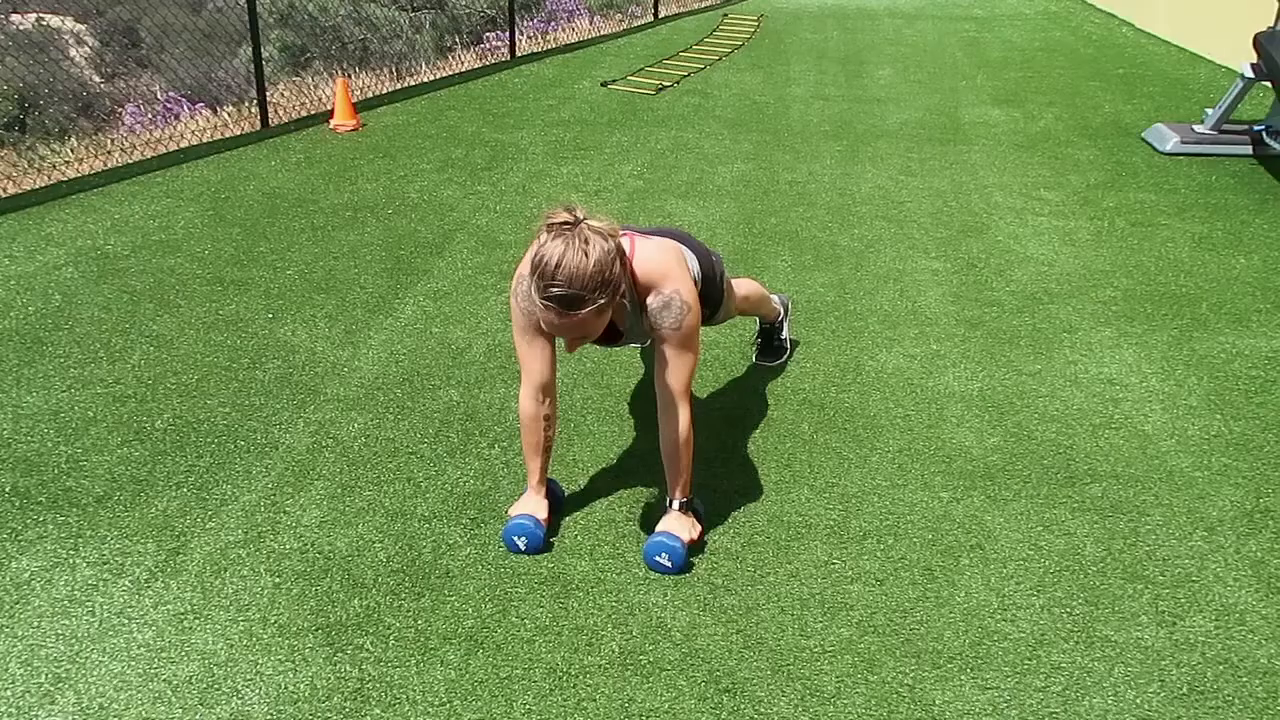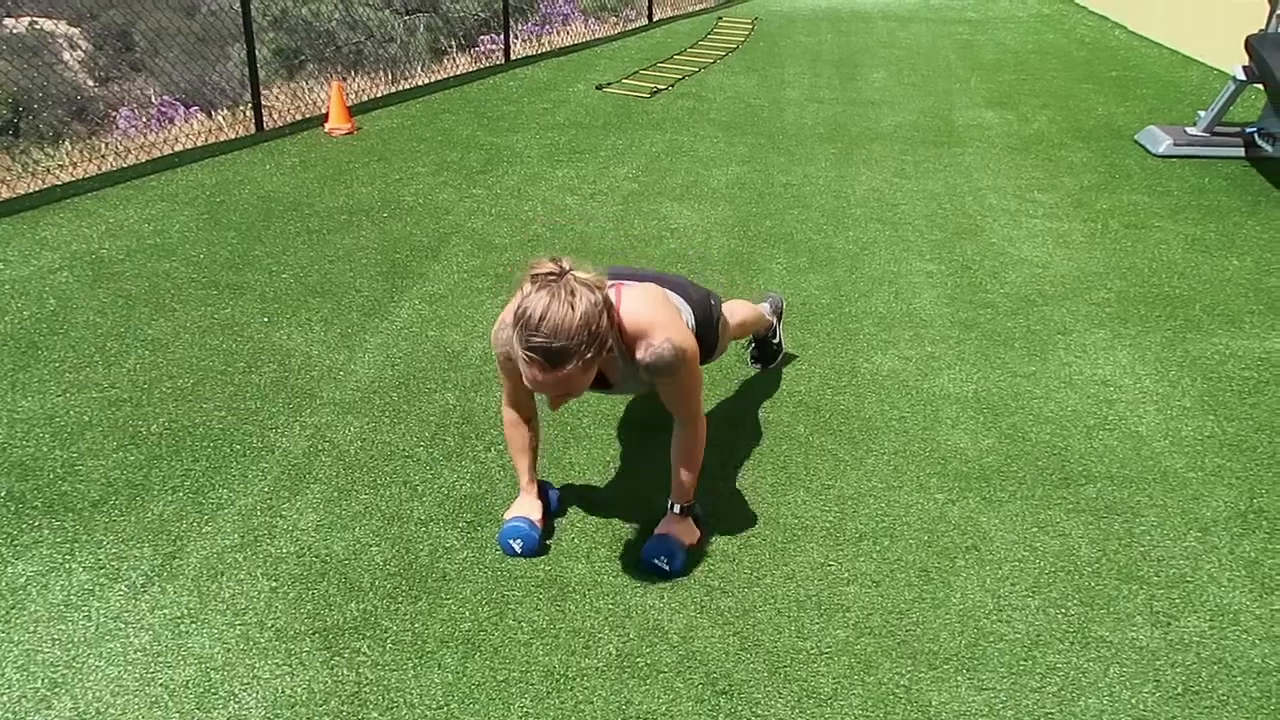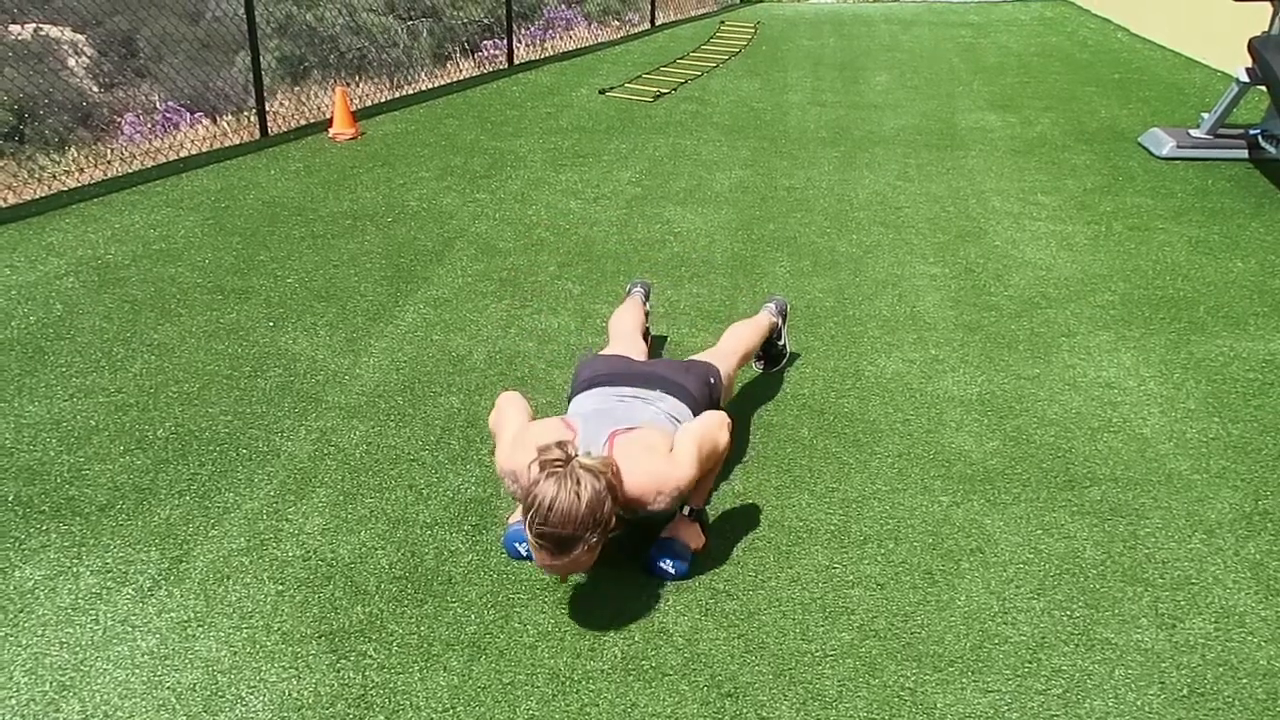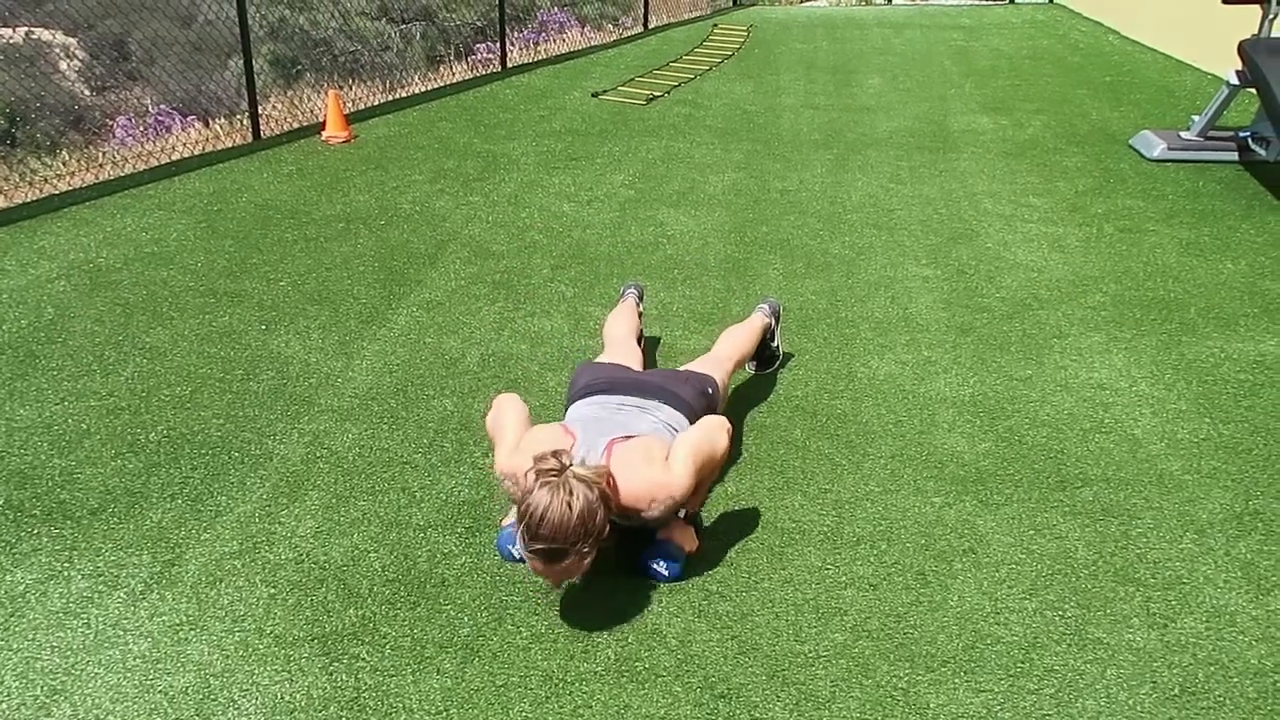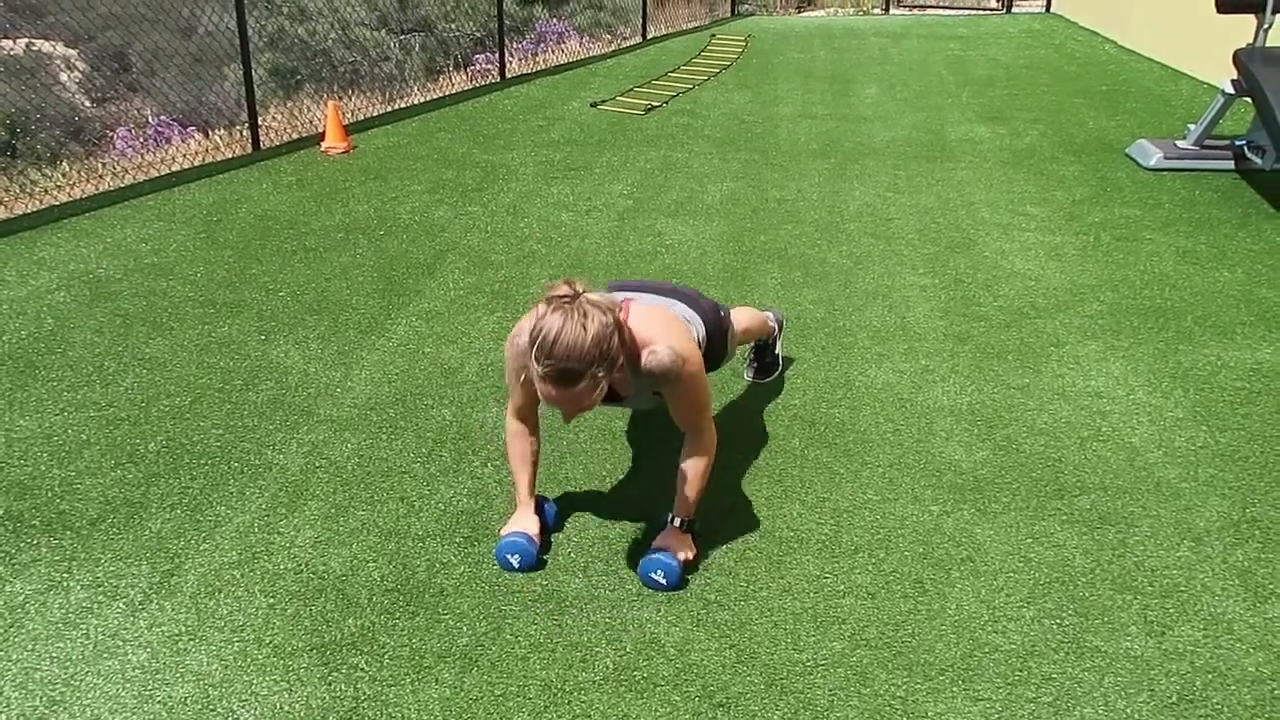
dt=0.5s
person 1, frame 1
left shoulder: (668, 292)
right shoulder: (532, 281)
left elbow: (675, 408)
right elbow: (536, 395)
left wrist: (679, 507)
right wrist: (535, 491)
left hip: (694, 271)
left knee: (736, 298)
left ankle: (774, 309)
right ankle: (645, 331)
person 1, frame 2
left shoulder: (661, 342)
right shoulder: (513, 331)
left elbow: (690, 425)
right elbow: (516, 410)
left wrist: (680, 512)
right wrist: (528, 493)
left hip: (684, 303)
right hip: (620, 290)
left knee: (730, 323)
left ankle: (766, 316)
person 1, frame 3
left shoulder: (660, 485)
right shoulder: (521, 467)
left elbow: (719, 425)
right elbow: (506, 404)
left wrist: (692, 515)
left hip: (677, 394)
right hip: (602, 383)
left knee: (726, 354)
right knee: (625, 343)
left ankle: (770, 317)
right ankle: (638, 297)
person 1, frame 4
left shoulder: (654, 495)
right shoulder: (518, 472)
left elbow: (719, 428)
right elbow: (505, 404)
left wrist: (685, 517)
left hip: (675, 403)
right hip: (598, 388)
left knee: (721, 360)
right knee: (619, 349)
left ankle: (763, 317)
right ankle: (631, 300)
person 1, frame 5
left shoulder: (666, 354)
right shoulder: (528, 340)
left elbow: (701, 440)
right elbow: (519, 421)
left wrist: (680, 526)
right wrist: (525, 509)
left hip: (690, 314)
left knee: (732, 327)
left ankle: (768, 324)
